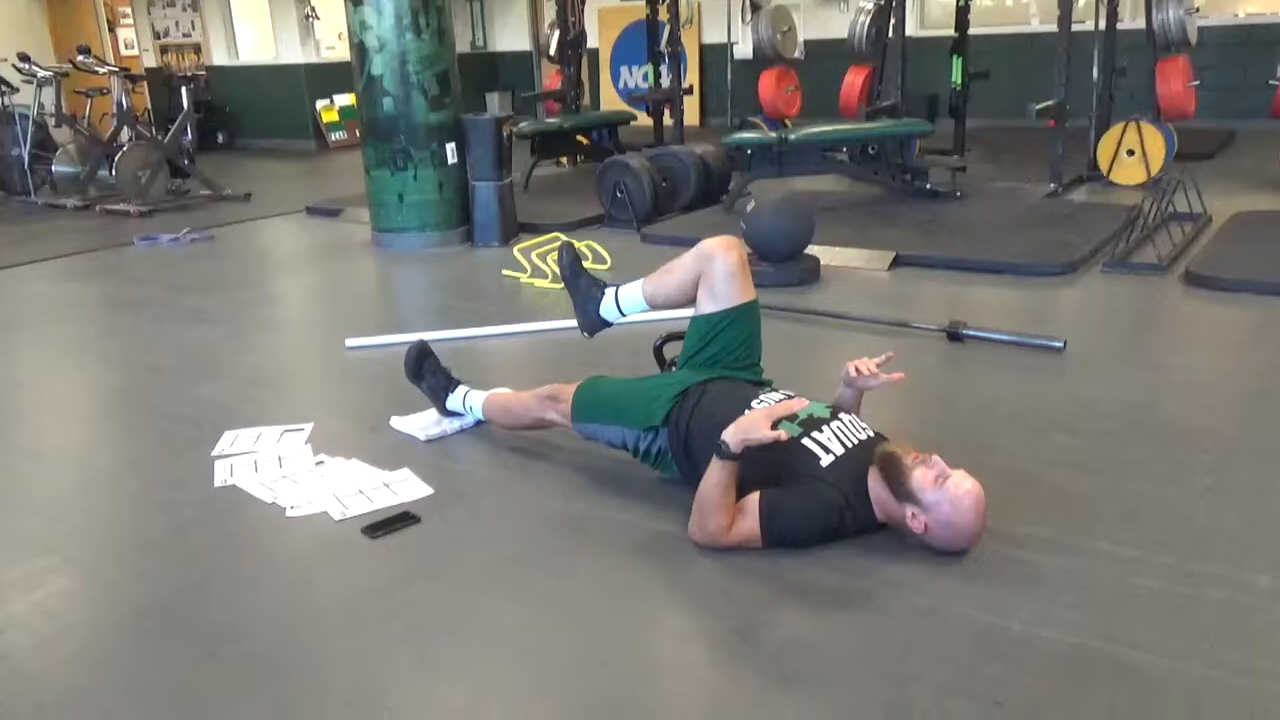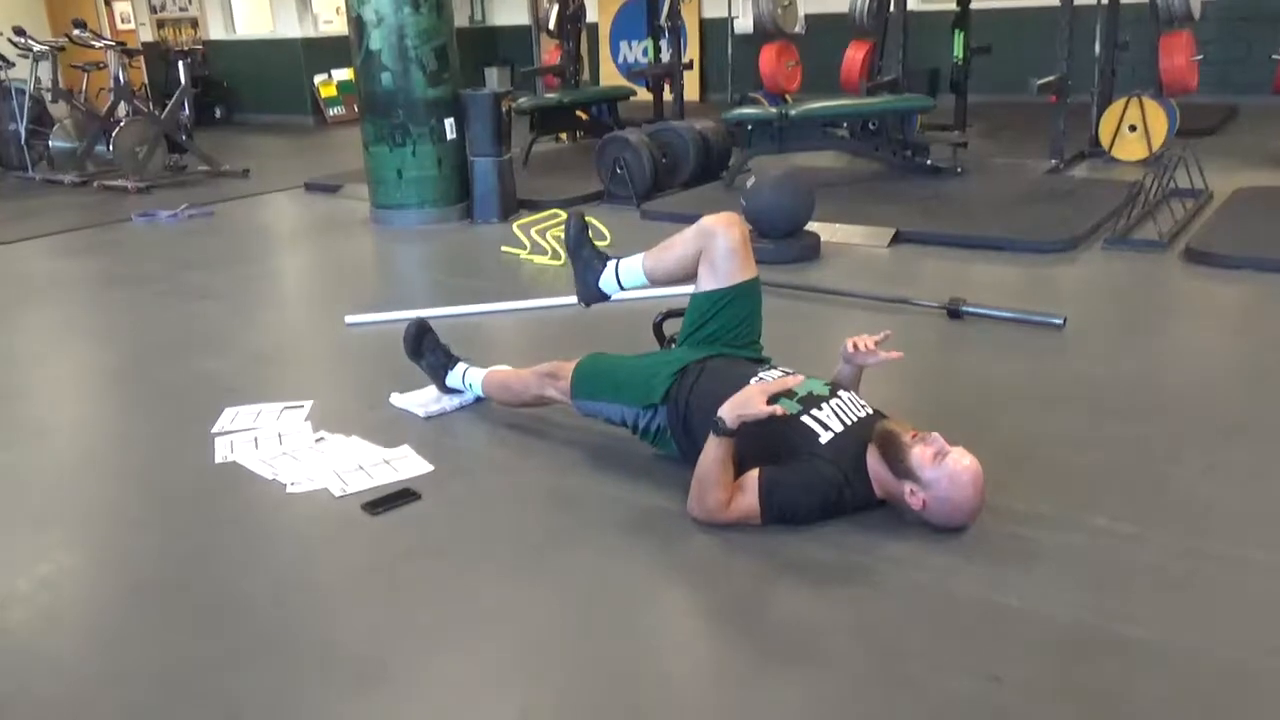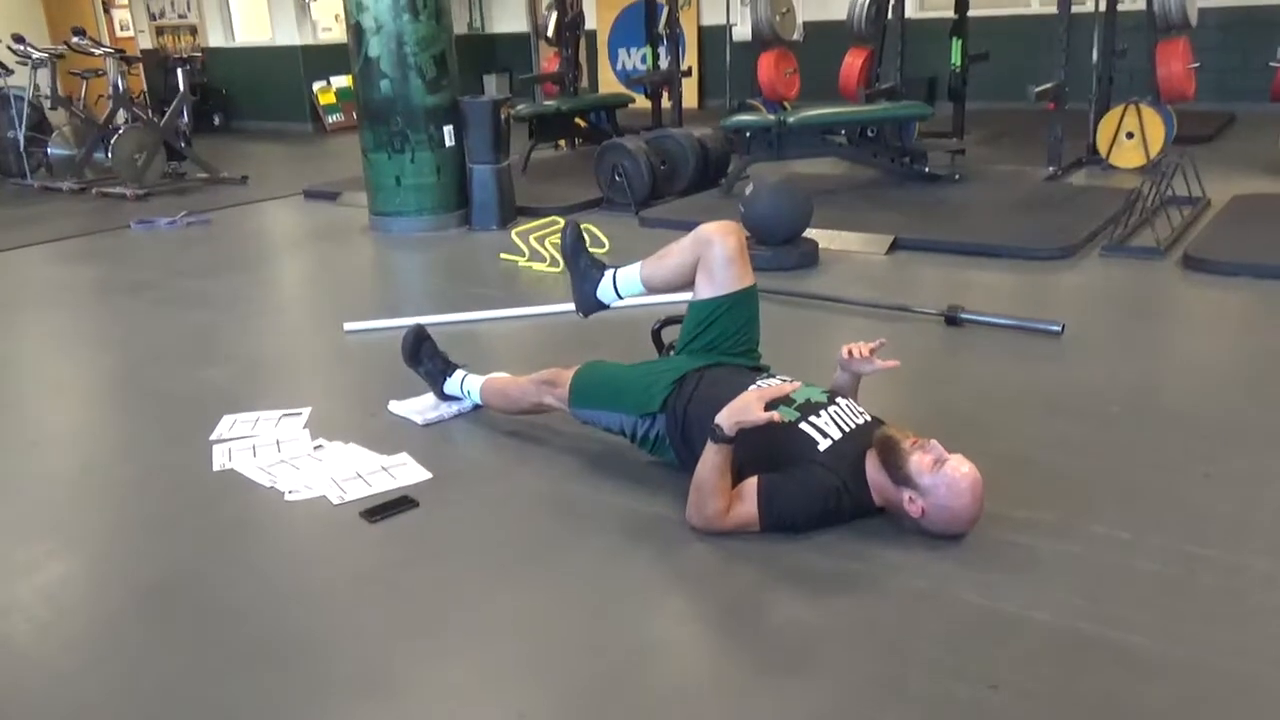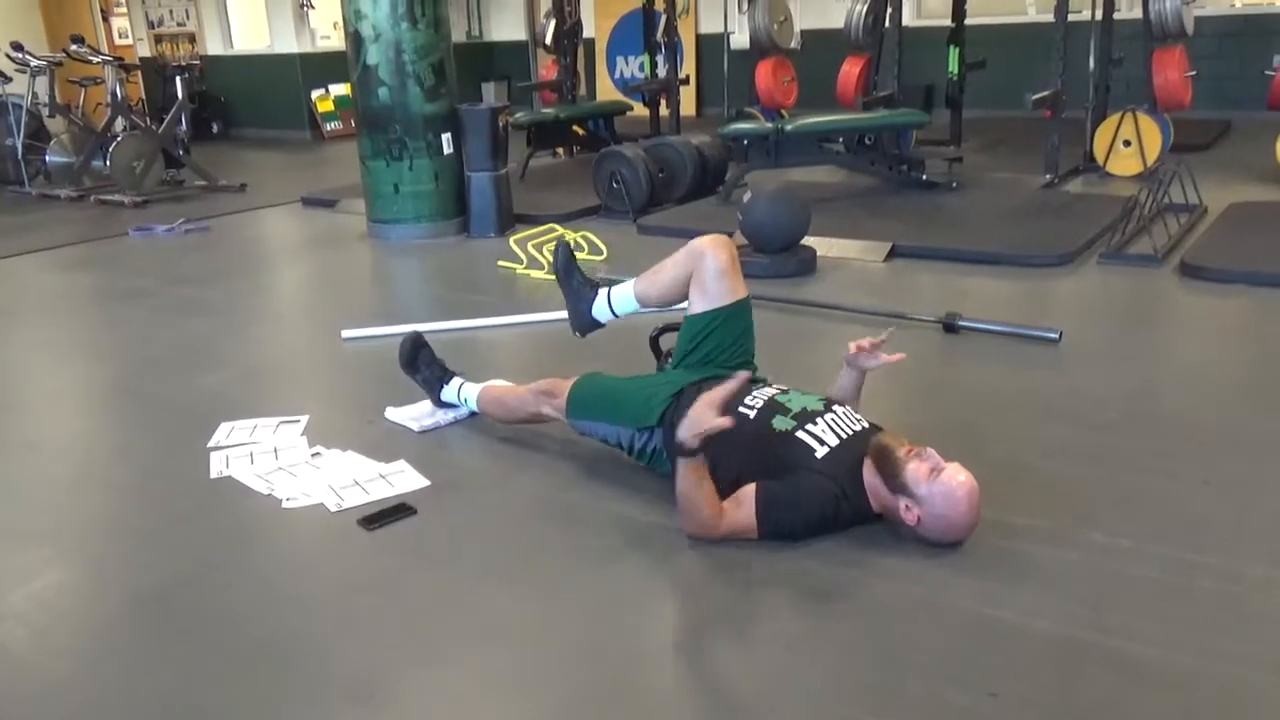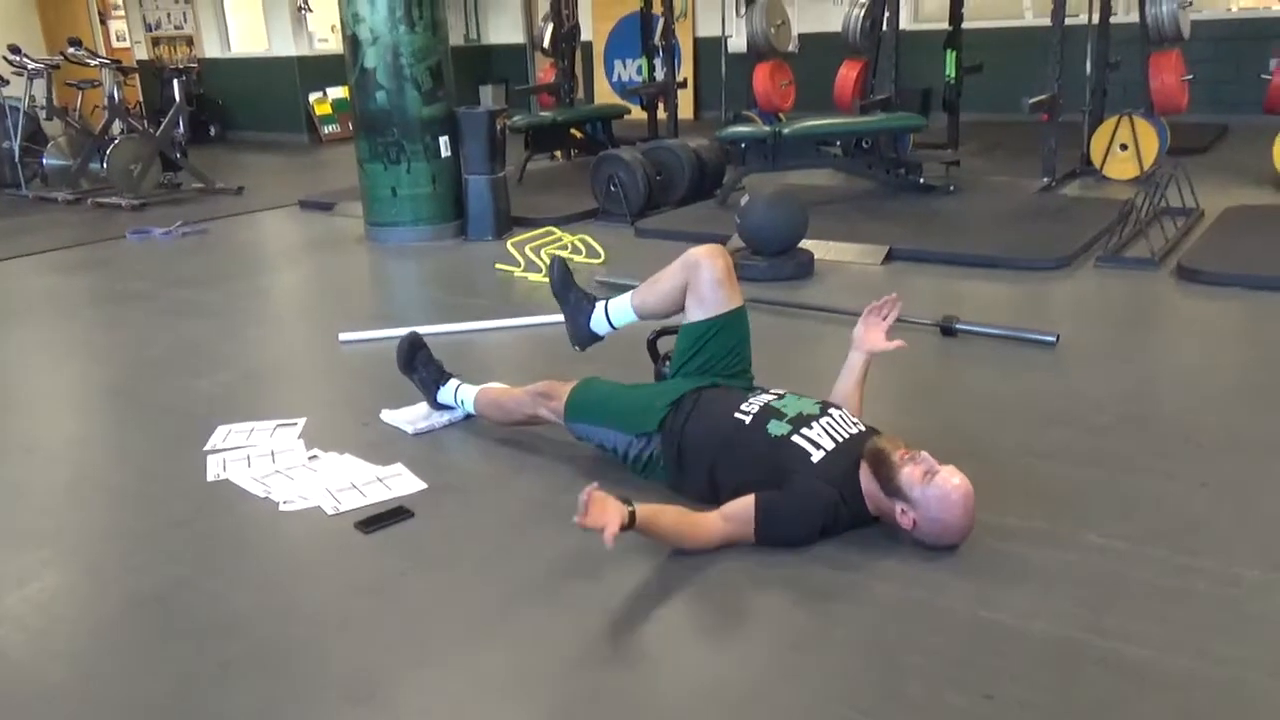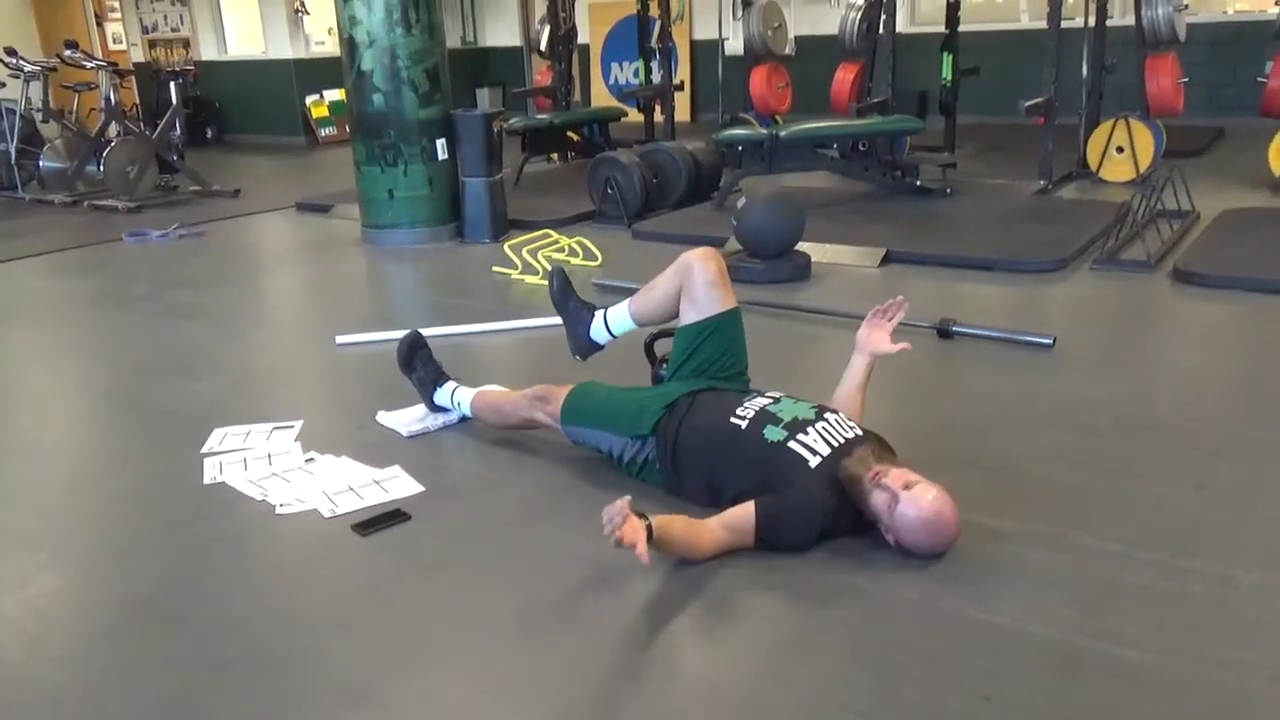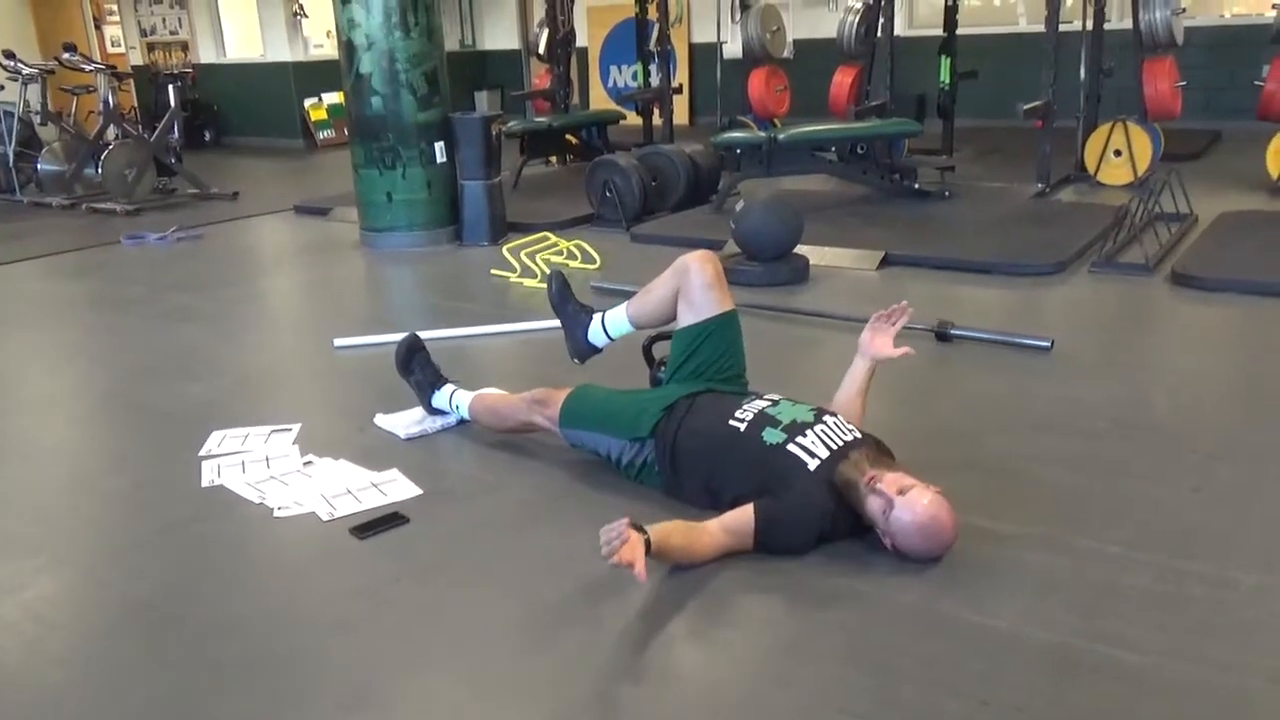
dt=0.3s
person 1, frame 1
left shoulder: (826, 508)
right shoulder: (882, 460)
left elbow: (709, 530)
left wrist: (732, 443)
right wrist: (852, 388)
left hip: (679, 417)
right hip: (734, 384)
left knee: (554, 401)
right knee: (722, 254)
left ankle: (460, 399)
right ankle: (606, 304)
person 1, frame 2
left shoulder: (826, 487)
right shoulder: (882, 438)
left elbow: (708, 508)
left wrist: (728, 420)
right wrist: (851, 366)
left hip: (679, 395)
right hip: (735, 364)
left knee: (551, 378)
right knee: (723, 230)
left ankle: (459, 376)
right ankle: (605, 276)
person 1, frame 3
left shoulder: (824, 493)
right shoulder: (880, 443)
left elbow: (707, 515)
left wrist: (725, 427)
right wrist: (849, 374)
left hip: (677, 402)
right hip: (732, 371)
left knee: (550, 386)
right knee: (720, 239)
left ankle: (459, 384)
right ankle: (604, 286)
person 1, frame 4
left shoulder: (821, 500)
right shoulder: (882, 452)
left elbow: (707, 522)
left wrist: (688, 441)
right wrist: (854, 371)
left hip: (674, 409)
right hip: (728, 383)
left knee: (548, 395)
right knee: (712, 251)
left ankle: (454, 392)
right ankle: (598, 305)
person 1, frame 5
left shoulder: (817, 504)
right shoulder: (876, 455)
left elbow: (706, 529)
left wrist: (627, 514)
right wrist: (860, 355)
left hip: (673, 427)
right hip: (727, 394)
left knee: (547, 398)
right knee: (706, 262)
left ankle: (453, 394)
right ankle: (597, 319)
person 1, frame 6
left shoulder: (812, 510)
right shoulder: (875, 458)
left elbow: (708, 536)
left wrist: (647, 527)
right wrist: (865, 355)
left hip: (666, 432)
right hip: (722, 396)
left knee: (543, 402)
right knee: (701, 265)
left ankle: (450, 397)
right ankle: (595, 329)
person 1, frame 7
left shoulder: (810, 511)
right shoulder: (876, 460)
left elbow: (707, 538)
left wrist: (644, 539)
right wrist: (867, 359)
left hip: (664, 435)
right hip: (722, 398)
left knee: (541, 405)
right knee: (697, 267)
left ankle: (448, 399)
right ankle: (594, 331)
